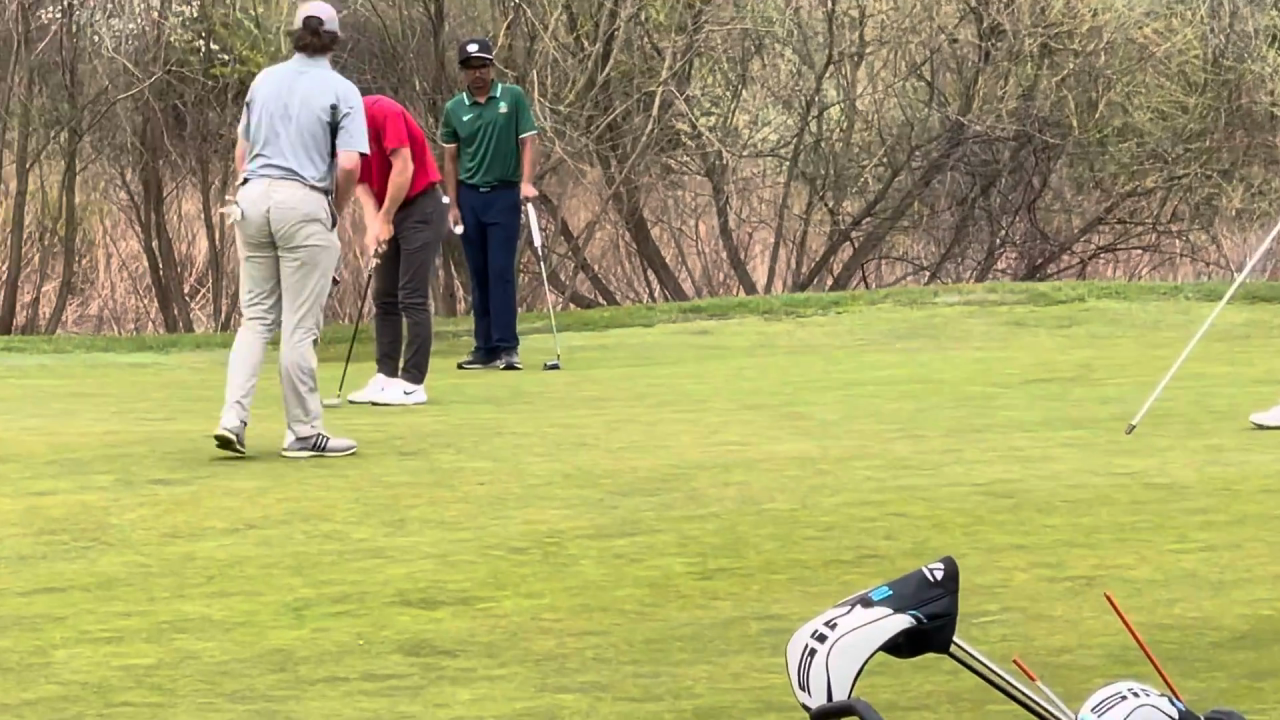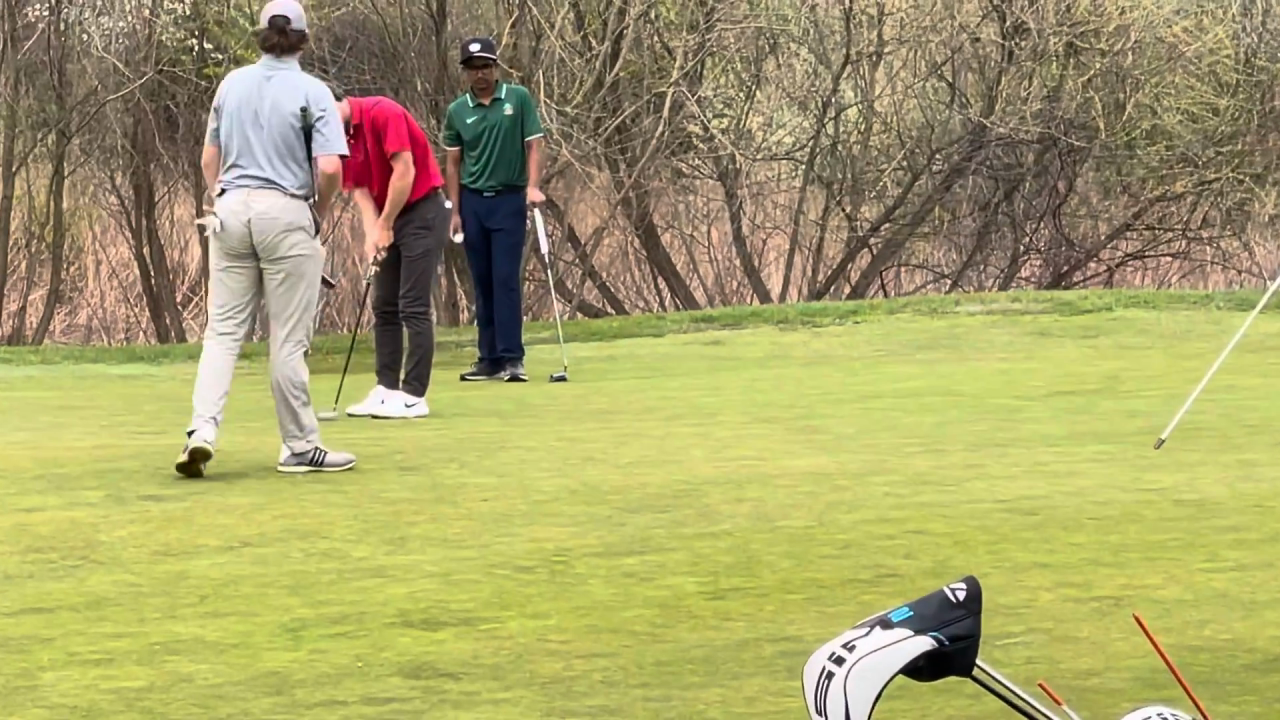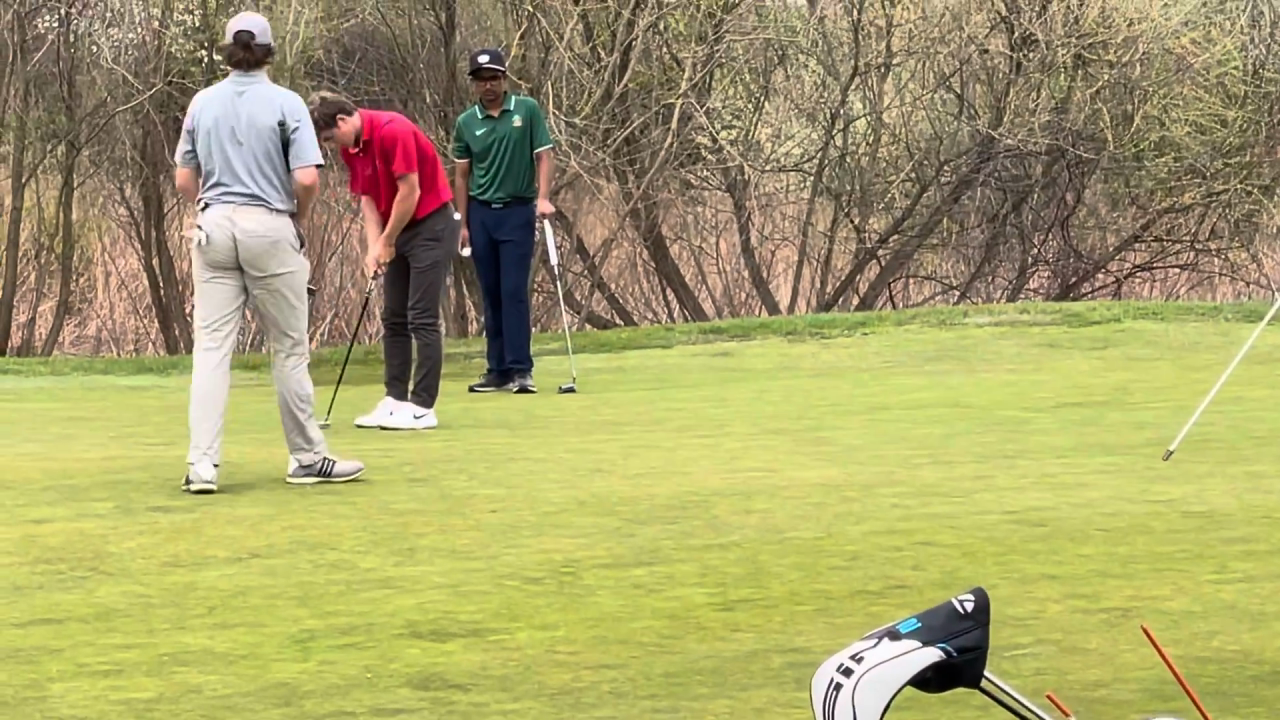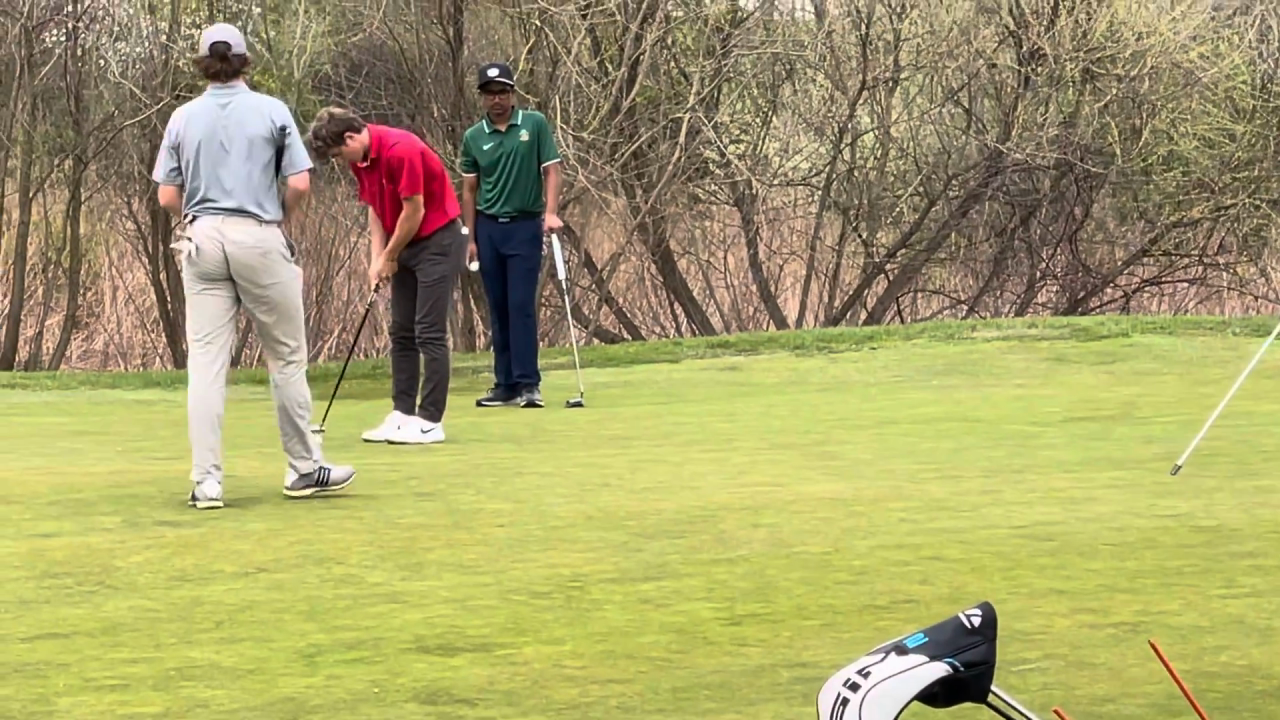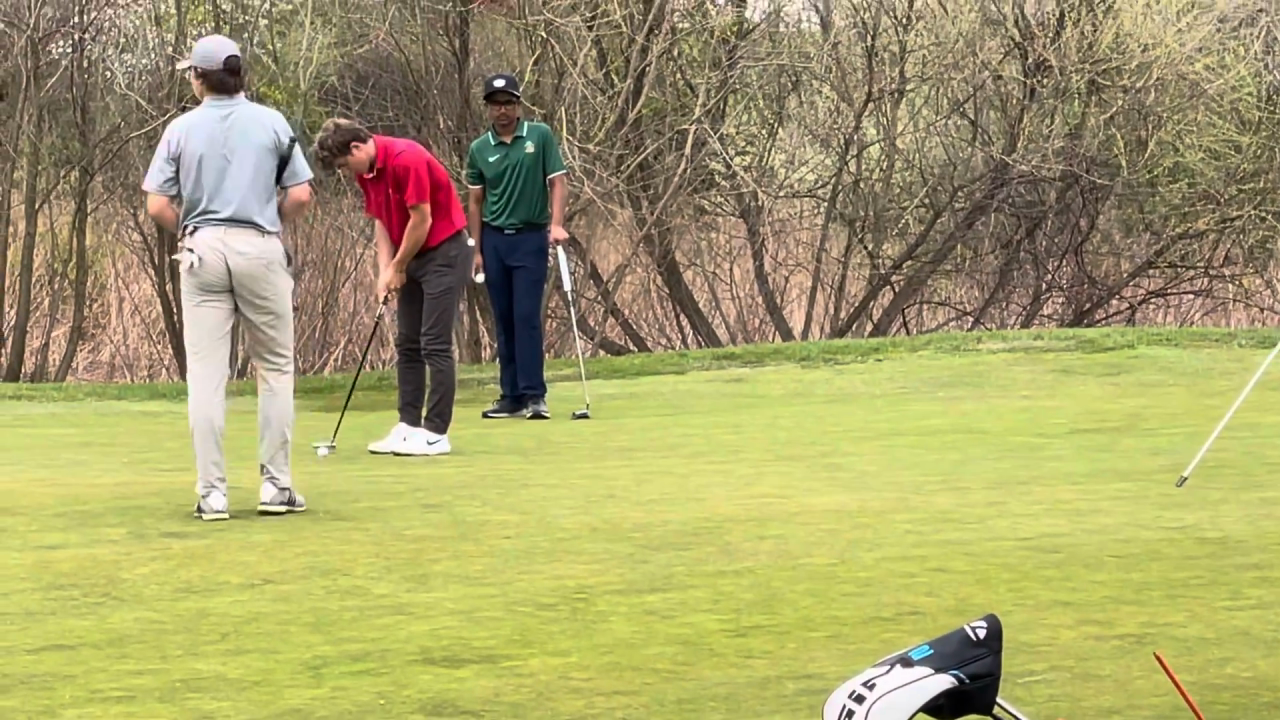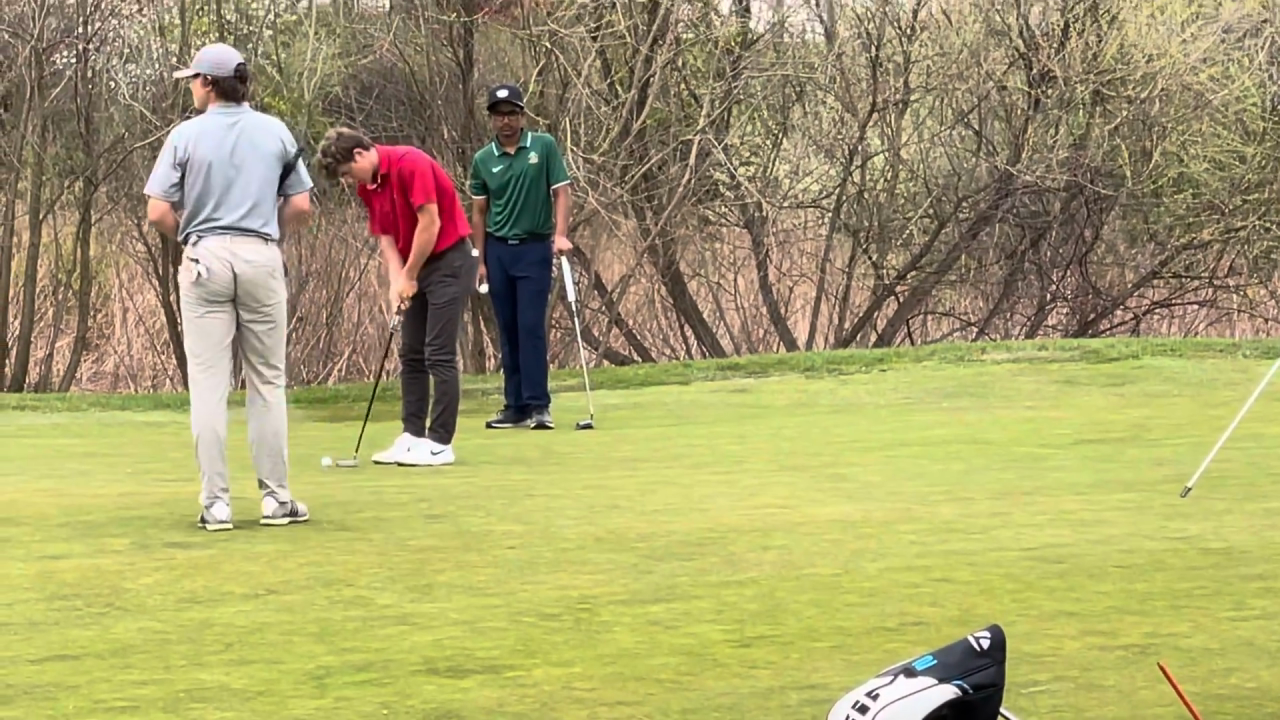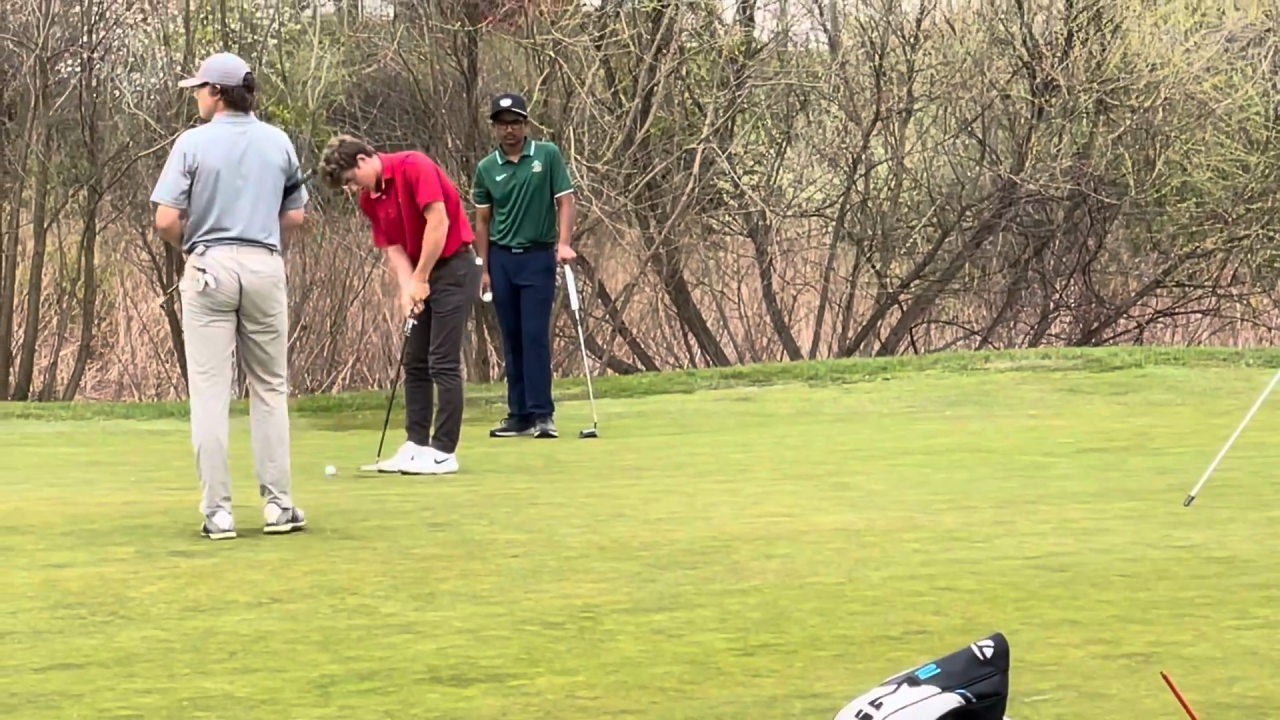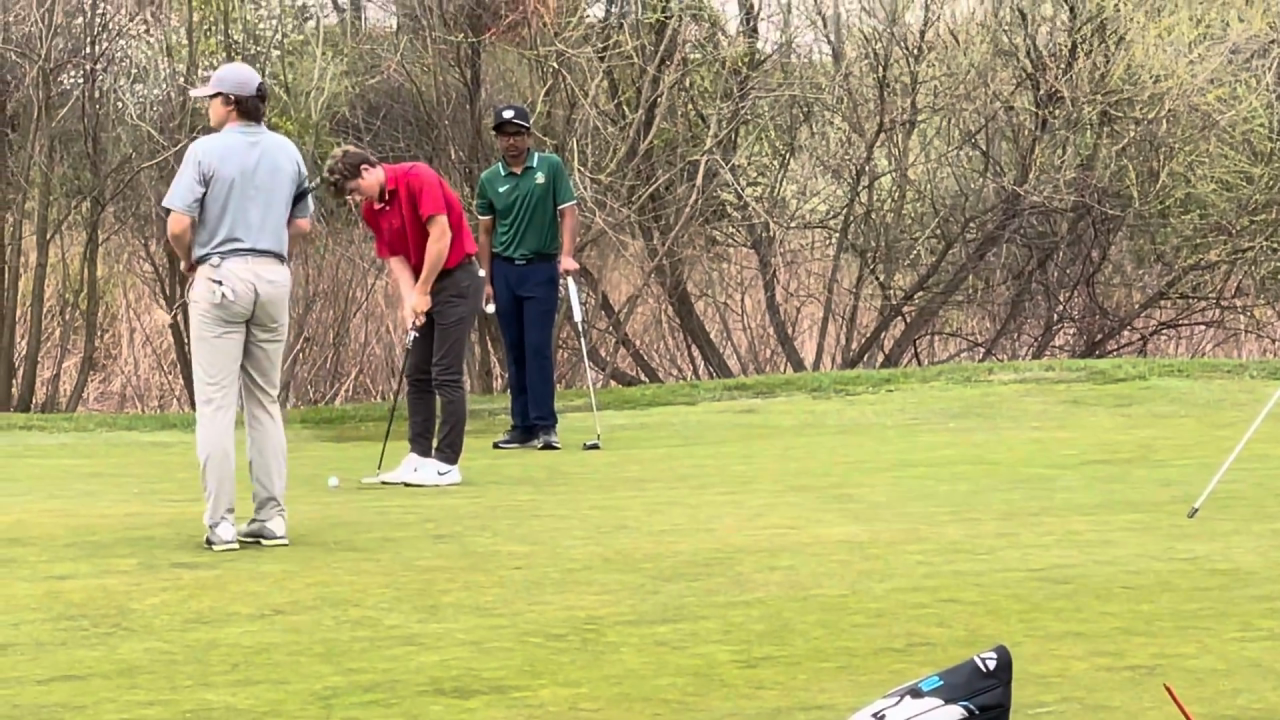
dt=0.2s
person 1, frame 1
left shoulder: (264, 79)
right shoulder: (341, 90)
left elbow: (242, 151)
right elbow: (349, 165)
right wrist: (336, 209)
left hip: (253, 198)
right hip: (303, 204)
left knee: (255, 318)
right knee: (299, 326)
left ankle: (233, 415)
right ankle: (303, 433)
person 1, frame 2
left shoulder: (231, 83)
right shoulder: (313, 90)
left elbow: (210, 159)
right elbow: (329, 168)
right wrist: (321, 213)
left hip: (231, 209)
right hip: (285, 213)
left knee: (224, 330)
right knee: (288, 339)
left ankle: (202, 429)
right ankle: (299, 447)
person 1, frame 3
left shoulder: (202, 102)
right shoulder: (286, 102)
left elbow: (184, 180)
right elbow: (306, 179)
right wrist: (298, 218)
left hip: (213, 227)
right hip: (269, 229)
left knee: (211, 348)
right knee: (289, 351)
left ankle: (201, 463)
right ankle: (307, 459)
person 1, frame 4
left shoulder: (182, 117)
right shoulder: (271, 110)
left elbow: (167, 198)
right elbow: (298, 184)
left hip: (202, 241)
right hip: (259, 240)
left knee: (206, 363)
right knee: (286, 357)
left ankle: (206, 480)
right ankle: (304, 467)
person 1, frame 5
left shoulder: (181, 128)
right shoulder: (272, 121)
left elbow: (157, 207)
right elbow: (300, 196)
left hip: (202, 252)
right hip: (259, 250)
left knee: (206, 376)
right knee: (275, 369)
left ankle: (212, 493)
right ankle: (277, 484)
person 1, frame 6
left shoulder: (185, 134)
right shoulder: (275, 131)
left elbow: (158, 212)
right elbow: (300, 206)
left wrist: (189, 236)
left hip: (204, 261)
right hip: (260, 259)
left knee: (208, 386)
right knee: (267, 383)
left ankle: (216, 502)
right ankle: (276, 498)
person 1, frame 7
left shoulder: (192, 142)
right shoulder: (279, 141)
left elbow: (166, 219)
right elbow: (294, 216)
left wrist: (192, 244)
left hip: (209, 271)
right hip: (264, 269)
left knee: (210, 394)
right knee: (270, 390)
left ankle: (218, 511)
right ankle: (279, 503)
person 1, frame 8
left shoulder: (205, 150)
right shoulder: (287, 151)
left elbow: (177, 226)
right elbow: (301, 224)
left wrist: (190, 260)
left hip: (219, 279)
right hip: (273, 278)
left knee: (215, 404)
right knee: (264, 403)
left ankle: (221, 522)
right ankle: (270, 517)
person 2, frame 1
left shoulder: (514, 97)
right shoulder: (453, 109)
left elbow: (528, 142)
right elbow: (450, 159)
left wrist: (527, 182)
right wrist: (453, 204)
left hip: (504, 195)
right hip: (469, 197)
left knee: (501, 272)
right knee: (478, 275)
left ankle: (507, 347)
right ankle: (485, 347)
person 2, frame 2
left shoulder: (519, 98)
right shoulder: (457, 111)
left elbow: (534, 145)
right elbow: (453, 163)
left wrist: (533, 186)
right wrist: (454, 211)
left hip: (509, 199)
right hip: (472, 202)
left knee: (506, 280)
right knee: (482, 283)
left ankle: (512, 357)
right ankle: (490, 358)
person 2, frame 3
left shoulder: (528, 110)
right shoulder: (465, 122)
left elbow: (543, 156)
right elbow: (461, 175)
left wrist: (543, 198)
right wrist: (462, 223)
left hip: (517, 211)
right hip: (480, 214)
left knee: (514, 291)
right knee: (490, 295)
left ankle: (520, 369)
right ankle: (498, 369)
person 2, frame 4
left shoulder: (536, 124)
right shoulder: (473, 137)
left elbow: (551, 170)
right elbow: (469, 190)
left wrist: (551, 212)
right wrist: (470, 238)
left hip: (525, 226)
right hip: (488, 228)
left knee: (522, 306)
right knee: (498, 309)
left ankle: (528, 383)
right ankle: (505, 383)
person 2, frame 5
left shoulder: (541, 136)
right shoulder: (479, 149)
left elbow: (557, 182)
right elbow: (475, 202)
left wrist: (557, 224)
right wrist: (476, 250)
left hip: (530, 238)
right hip: (494, 240)
left knee: (527, 317)
right knee: (503, 321)
left ankle: (534, 395)
right ankle: (511, 395)
person 2, frame 6
left shoulder: (544, 146)
right shoulder: (482, 160)
left elbow: (561, 192)
right elbow: (479, 213)
left wrist: (560, 234)
right wrist: (480, 260)
left hip: (534, 248)
right hip: (497, 250)
left knee: (531, 327)
right knee: (507, 331)
left ankle: (538, 405)
right ankle: (515, 405)
person 2, frame 7
left shoulder: (548, 155)
right shoulder: (486, 168)
left elbow: (565, 200)
right elbow: (482, 221)
left wrist: (564, 243)
right wrist: (484, 269)
left hip: (538, 256)
right hip: (501, 259)
left knee: (535, 336)
right knee: (511, 340)
left ankle: (542, 414)
right ankle: (519, 414)
person 2, frame 8
left shoulder: (551, 166)
right shoulder: (488, 180)
left elbow: (568, 212)
right elbow: (485, 232)
left wrist: (567, 254)
right wrist: (486, 280)
left hip: (541, 268)
right hip: (504, 270)
left knee: (538, 347)
right knee: (514, 351)
left ankle: (545, 426)
right ankle: (523, 425)
person 3, frame 1
left shoulder: (382, 110)
left elbow: (404, 166)
right elbow: (360, 183)
left wrist: (385, 219)
right wrist: (373, 227)
left hip: (421, 207)
right hip: (389, 213)
left knee: (412, 298)
right knee: (384, 298)
right ankle: (386, 376)
person 3, frame 2
left shoulder: (382, 112)
left elbow: (405, 171)
right elbow: (359, 188)
left wrist: (385, 226)
right wrist: (371, 233)
left hip: (423, 212)
right hip: (387, 219)
left knee: (414, 306)
right knee: (384, 306)
person 3, frame 3
left shoulder: (393, 129)
right shoulder: (349, 148)
left elbow: (410, 192)
right elbow: (367, 197)
left wrist: (386, 242)
right wrist: (373, 247)
left hip: (431, 225)
right hip: (396, 230)
left knee: (422, 318)
right knee: (393, 318)
person 3, frame 4
left shoulder: (401, 149)
right shoulder: (360, 160)
left elbow: (414, 211)
left wrist: (389, 257)
right wrist: (376, 259)
left hip: (439, 240)
right hip: (406, 243)
left knee: (429, 332)
right knee: (401, 332)
person 3, frame 5
left shoulder: (407, 158)
right shoulder: (366, 172)
left elbow: (422, 220)
right elbow: (382, 221)
left wrist: (398, 268)
right wrist: (385, 271)
left hip: (445, 251)
right hip: (413, 254)
left knee: (435, 344)
right knee: (407, 344)
person 3, frame 6
left shoulder: (410, 162)
right shoulder: (367, 187)
left elbow: (430, 223)
right elbow: (387, 236)
left wrist: (409, 277)
right wrist: (396, 281)
left hip: (449, 261)
right hip: (416, 266)
left knee: (439, 354)
right knee: (411, 354)
person 3, frame 7
left shoulder: (413, 165)
right shoulder: (368, 199)
left elbow: (439, 222)
right elbow: (392, 247)
left wrist: (421, 278)
right wrist: (407, 287)
left hip: (453, 268)
right hip: (420, 276)
left knee: (443, 362)
right knee: (414, 362)
person 3, frame 8
left shoulder: (416, 176)
right shoulder: (371, 210)
left elbow: (441, 234)
right elbow: (395, 258)
left wrist: (423, 291)
right wrist: (409, 300)
left hip: (456, 279)
right hip: (423, 287)
left knee: (446, 374)
right knee: (417, 373)
